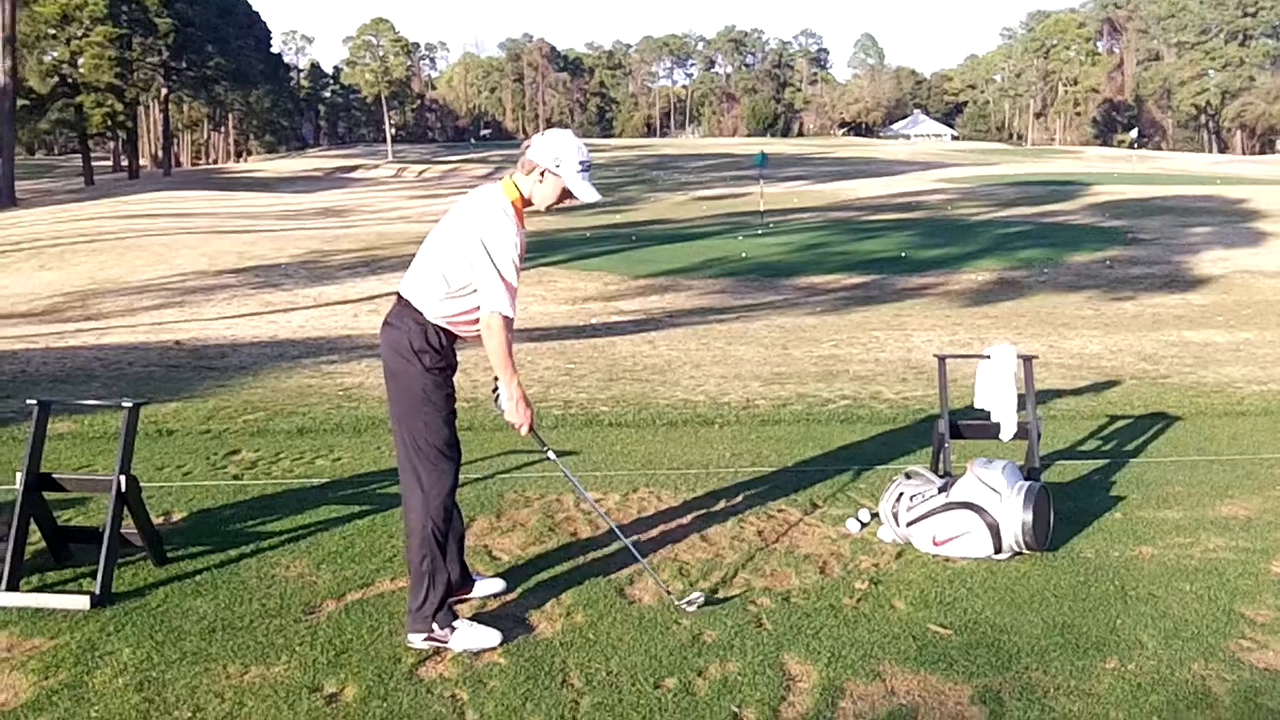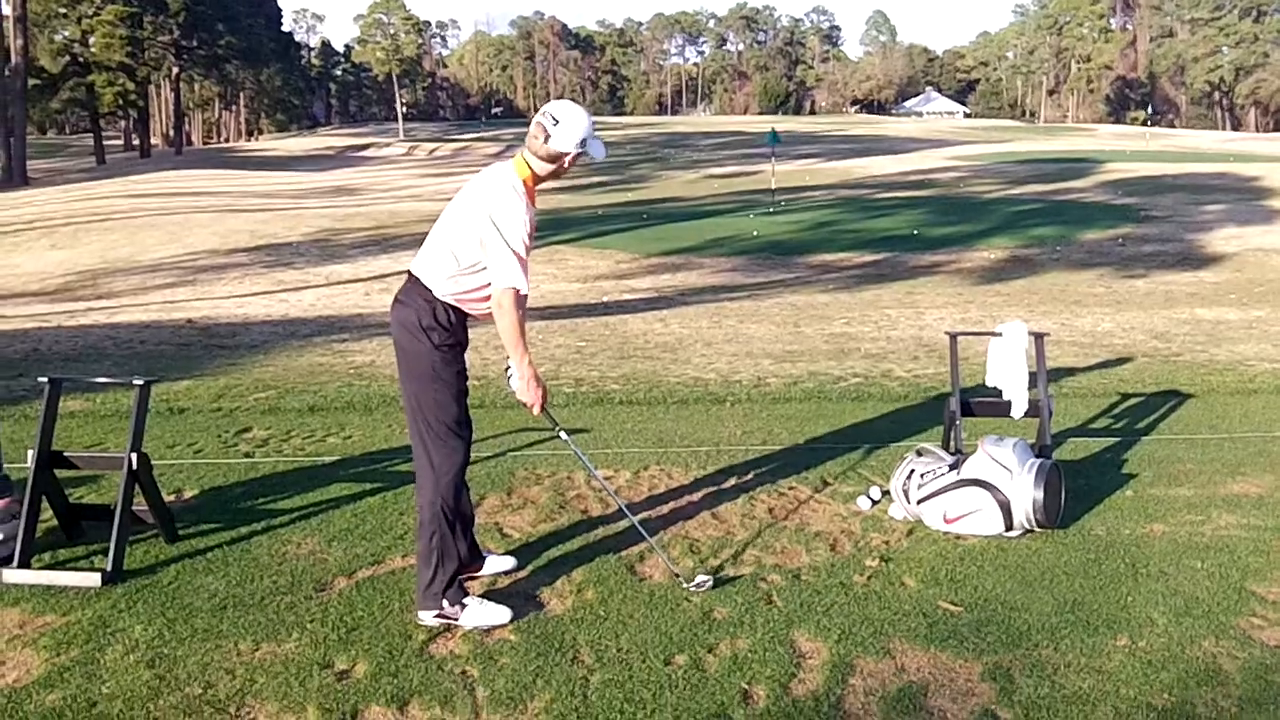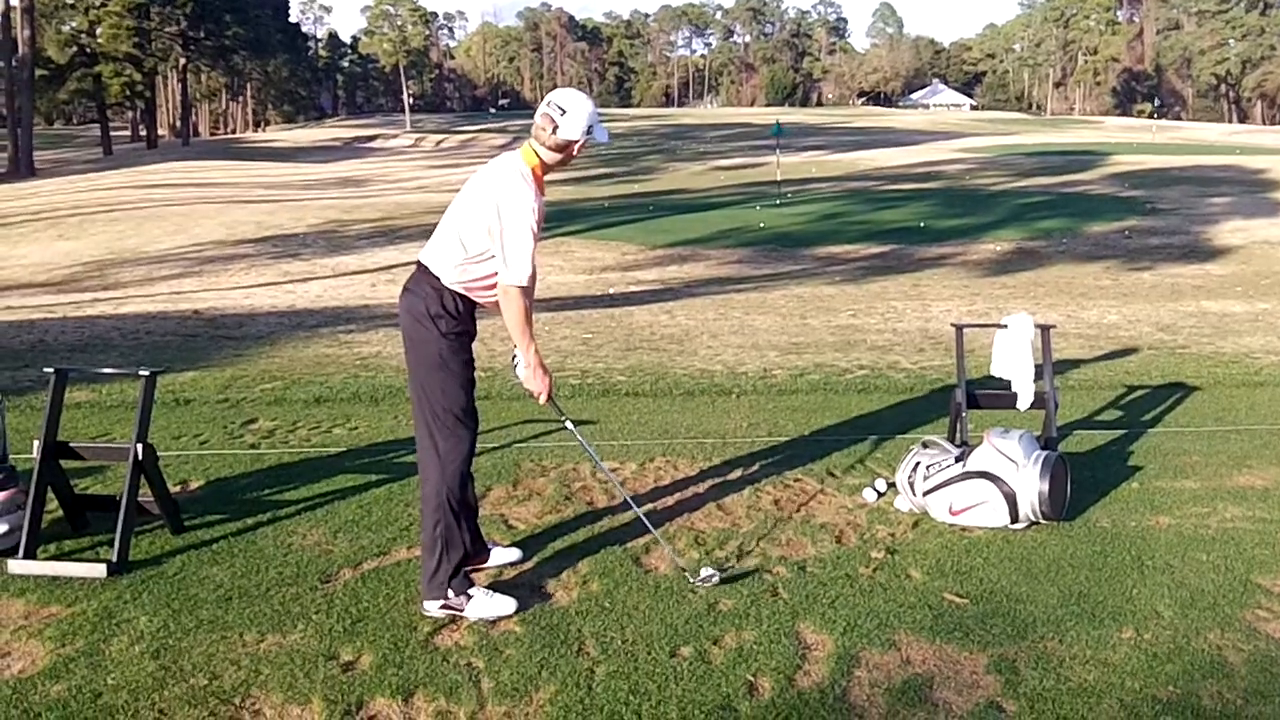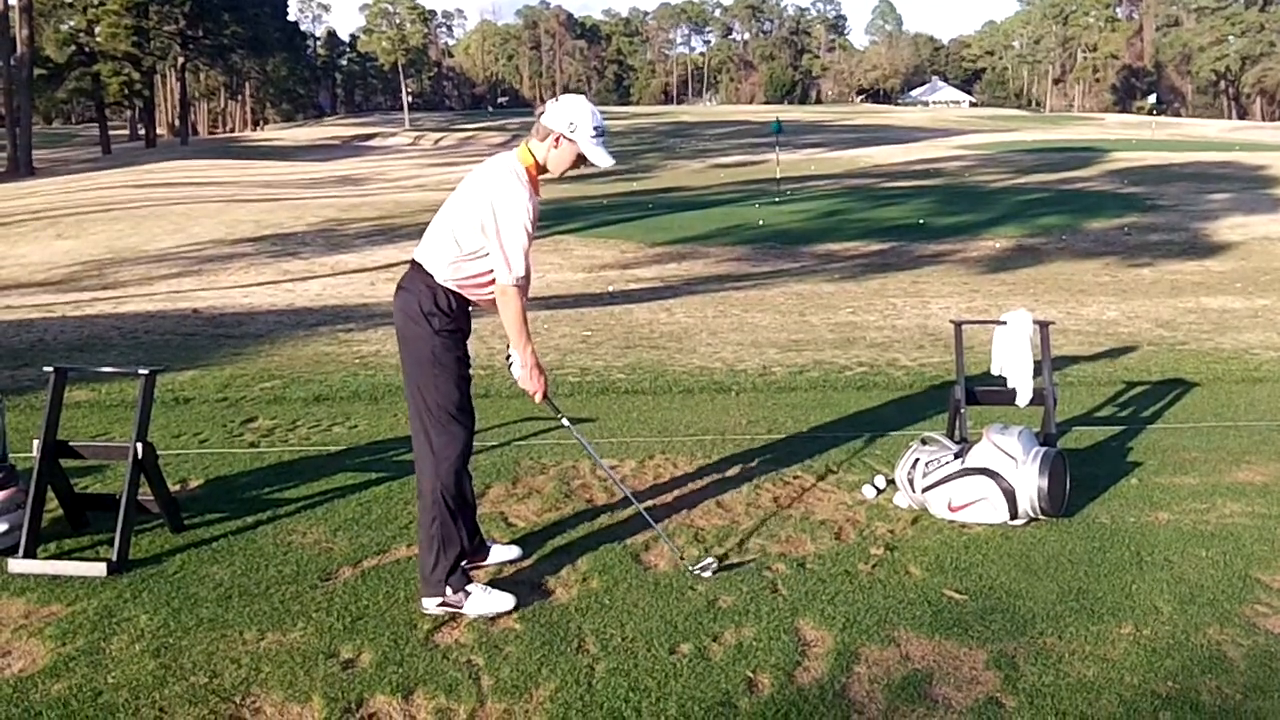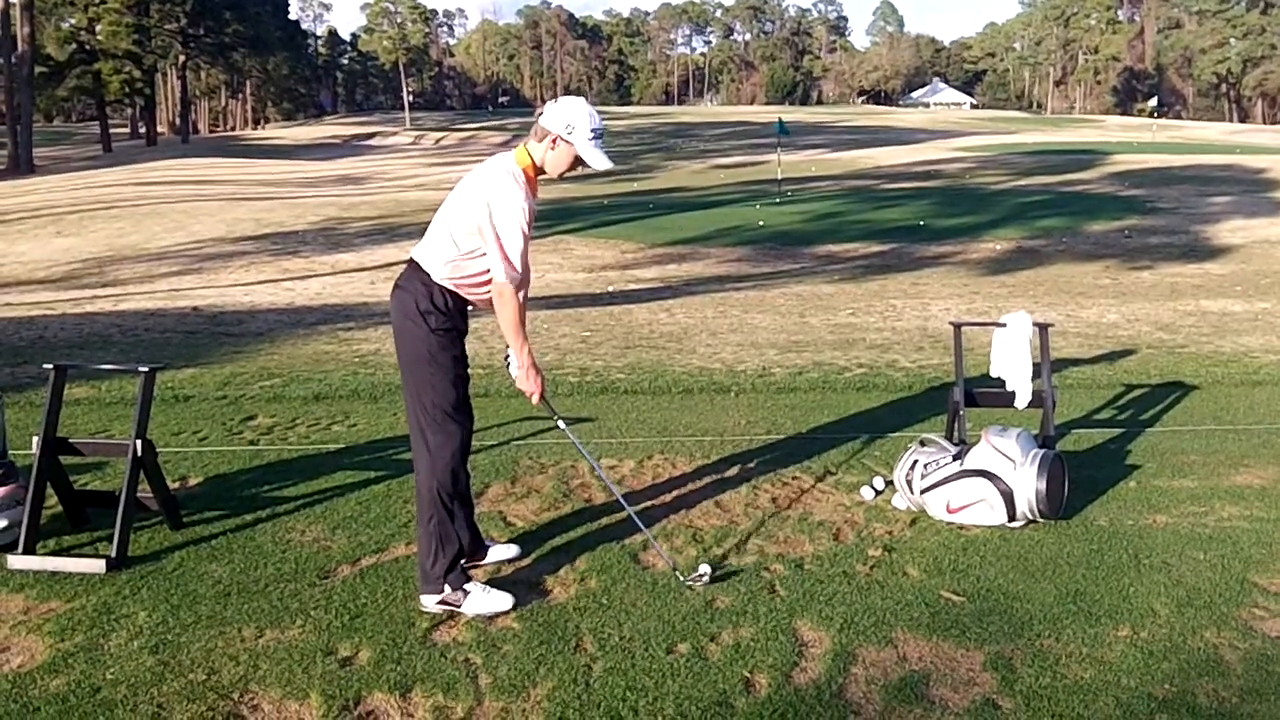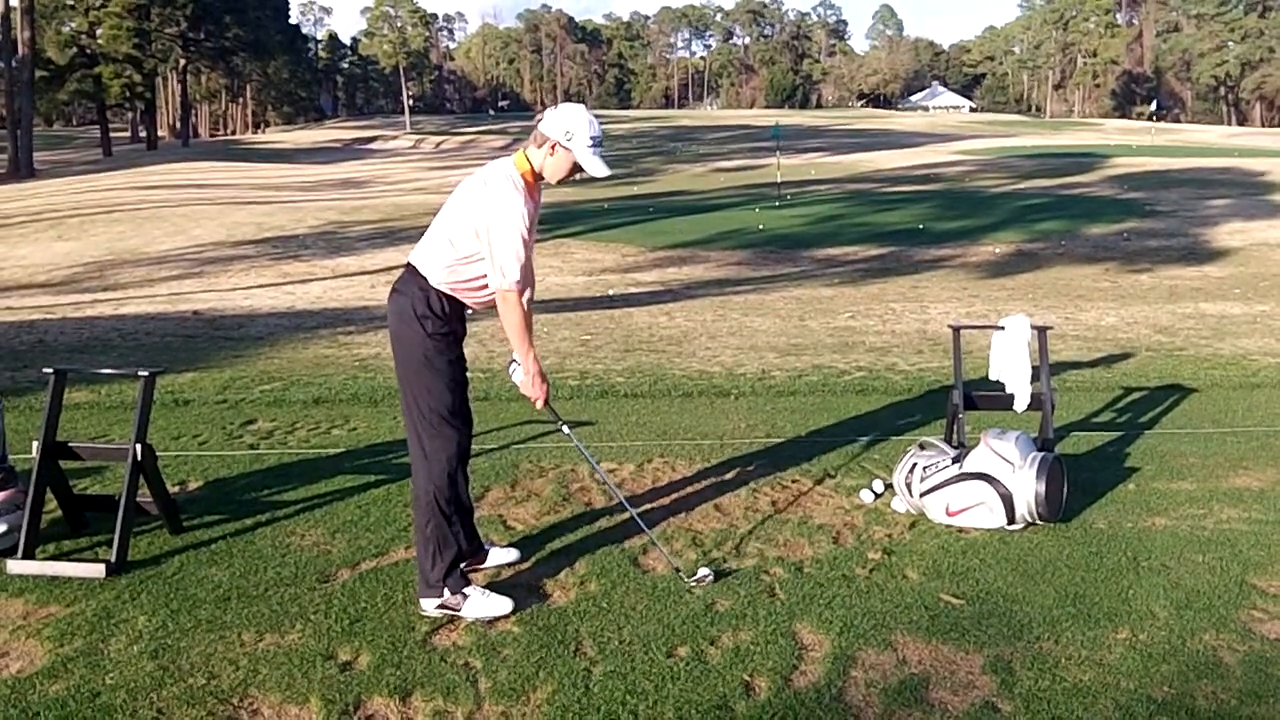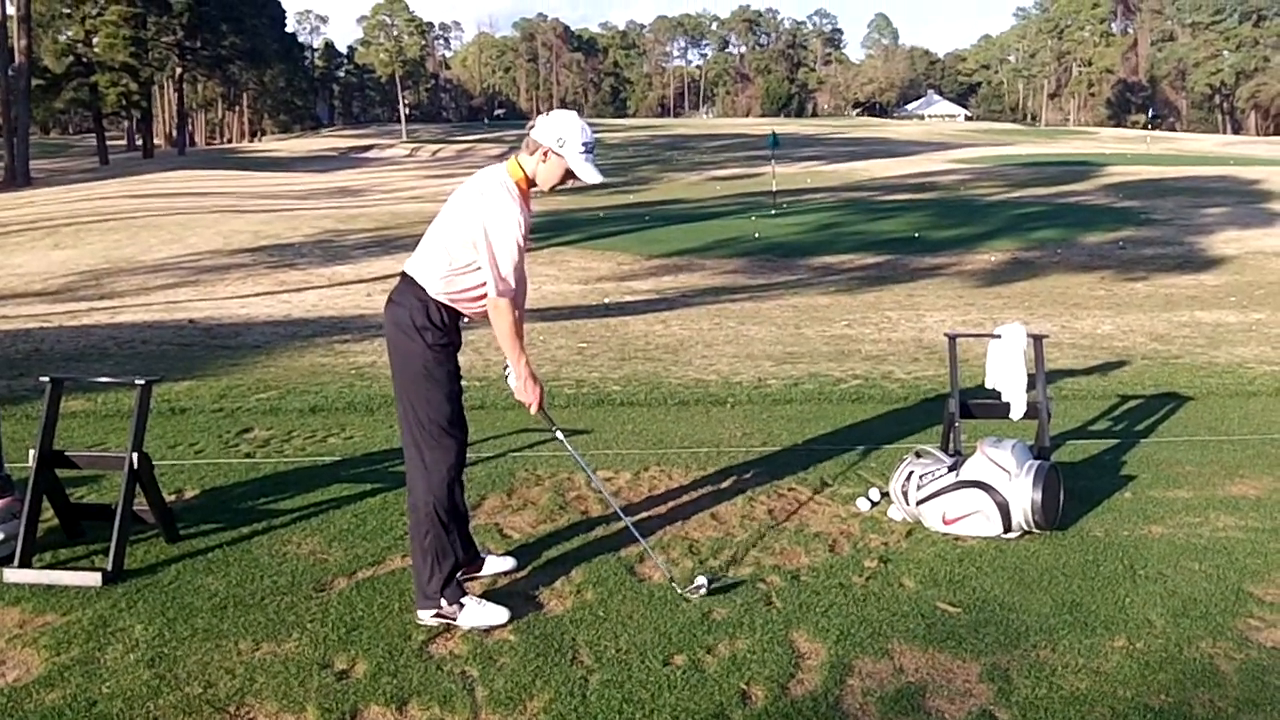
dt=0.5s
person 1, frame 1
left shoulder: (492, 199)
right shoulder: (501, 223)
left elbow: (494, 309)
right elbow: (494, 319)
left wrist: (506, 379)
right wrist: (515, 392)
left hip: (419, 336)
right hip: (419, 342)
left knee: (439, 467)
right knee: (432, 475)
left ankle: (451, 576)
right ankle: (430, 619)
person 1, frame 2
left shoulder: (507, 180)
right shoulder: (510, 200)
left elbow: (508, 287)
right elbow: (505, 296)
left wrist: (520, 360)
right wrist: (526, 371)
left hip: (433, 315)
right hip: (429, 320)
left knee: (452, 443)
right knee: (443, 452)
left ankle: (461, 554)
right ankle: (440, 595)
person 1, frame 3
left shoulder: (512, 168)
right shoulder: (521, 193)
left elbow: (515, 277)
right elbow: (512, 288)
left wrist: (526, 348)
right wrist: (533, 361)
left hip: (441, 302)
right hip: (438, 308)
left knee: (459, 433)
right knee: (448, 442)
left ankle: (467, 545)
right ankle: (445, 586)
person 1, frame 4
left shoulder: (510, 169)
right shoulder: (515, 190)
left elbow: (514, 274)
right elbow: (508, 287)
left wrist: (519, 347)
right wrist: (528, 359)
left hip: (437, 303)
right hip: (430, 307)
left knee: (456, 430)
right knee: (443, 440)
left ankle: (465, 542)
right ankle: (443, 584)
person 1, frame 5
left shoulder: (509, 171)
right shoulder: (511, 191)
left elbow: (516, 274)
right elbow: (504, 288)
left wrist: (520, 348)
right wrist: (524, 360)
left hip: (437, 304)
right hip: (427, 306)
left knee: (456, 429)
right knee: (440, 438)
left ankle: (464, 542)
right ankle: (442, 581)
person 1, frame 6
left shoulder: (519, 182)
right shoulder: (509, 197)
left elbow: (520, 279)
right elbow: (508, 292)
left wrist: (525, 353)
right wrist: (530, 365)
left hip: (436, 308)
right hip: (423, 309)
left knee: (455, 433)
right knee: (438, 443)
left ankle: (463, 545)
right ankle: (441, 585)
person 1, frame 7
left shoulder: (501, 184)
right shoulder: (505, 204)
left elbow: (509, 288)
right elbow: (499, 300)
left wrist: (518, 361)
right wrist: (523, 371)
left hip: (429, 316)
right hip: (422, 320)
left knee: (450, 443)
right knee: (435, 453)
left ankle: (459, 554)
right ankle: (438, 596)
